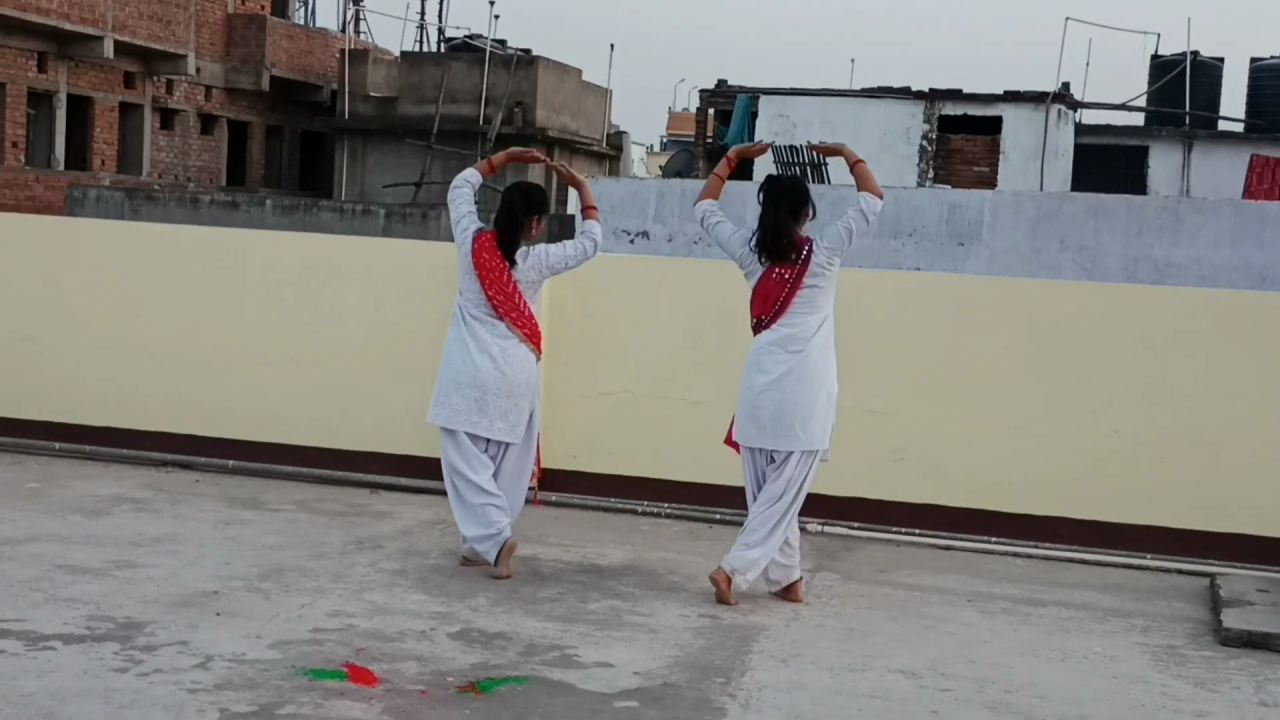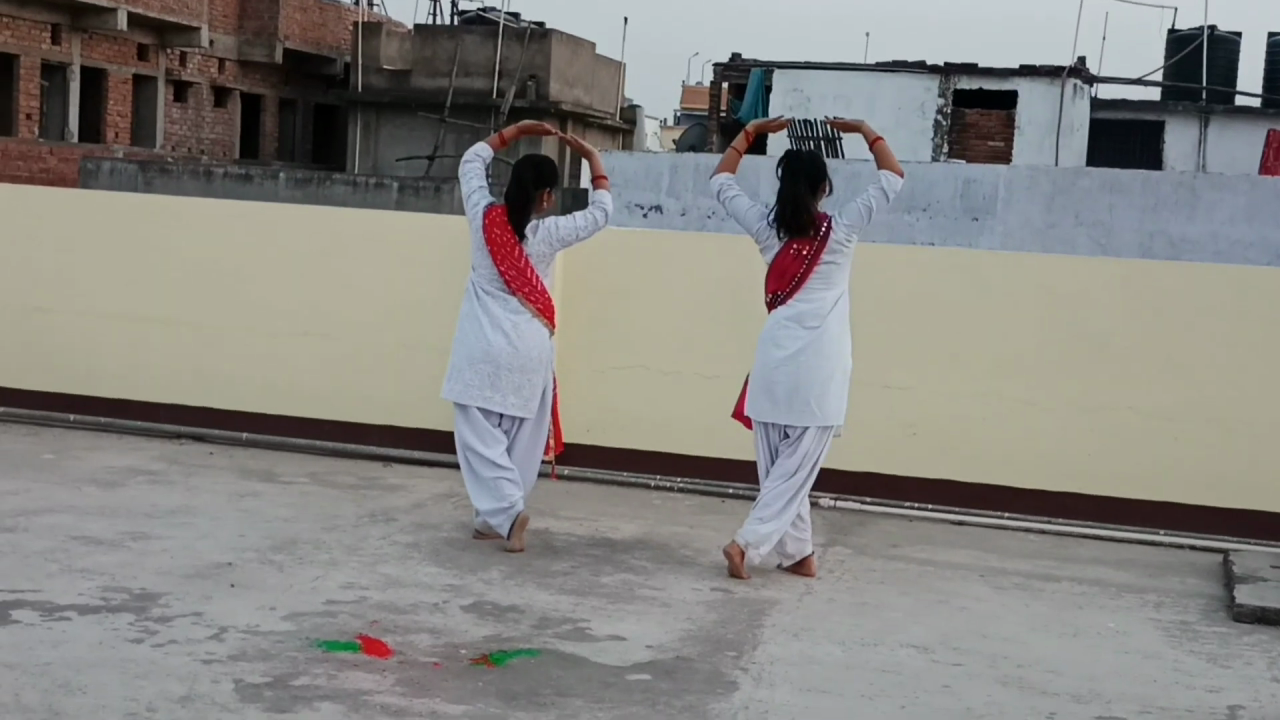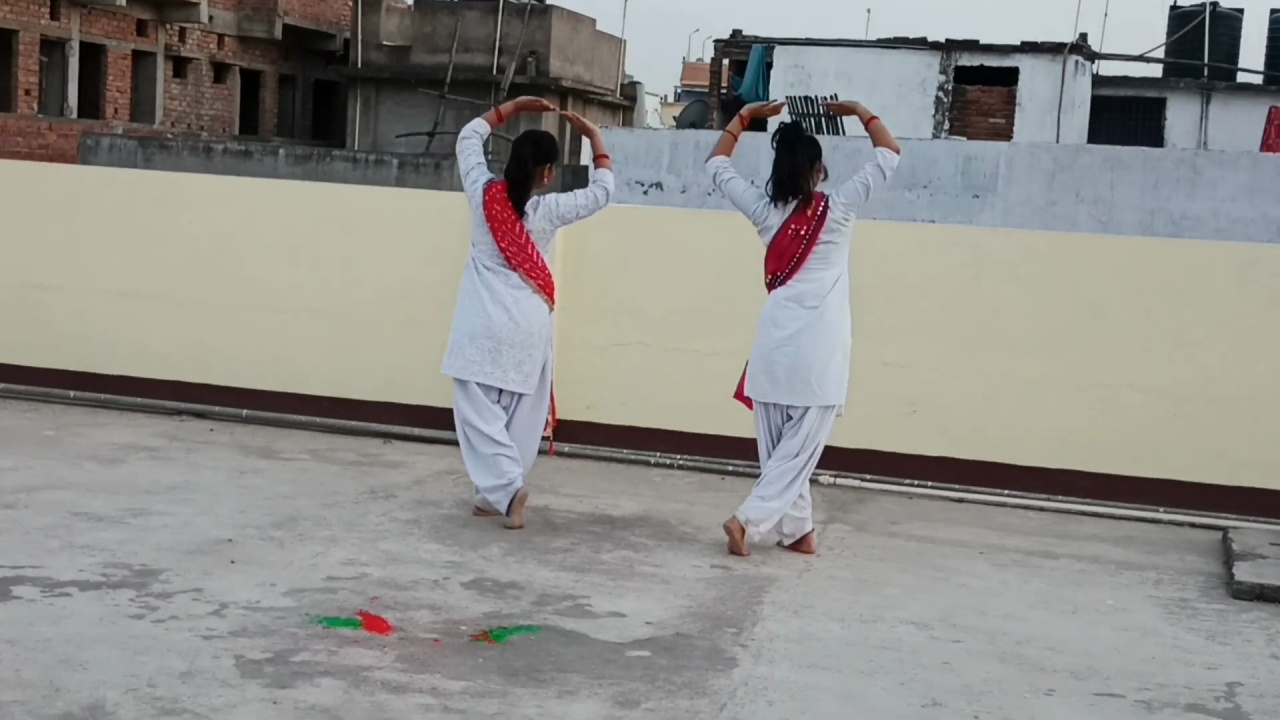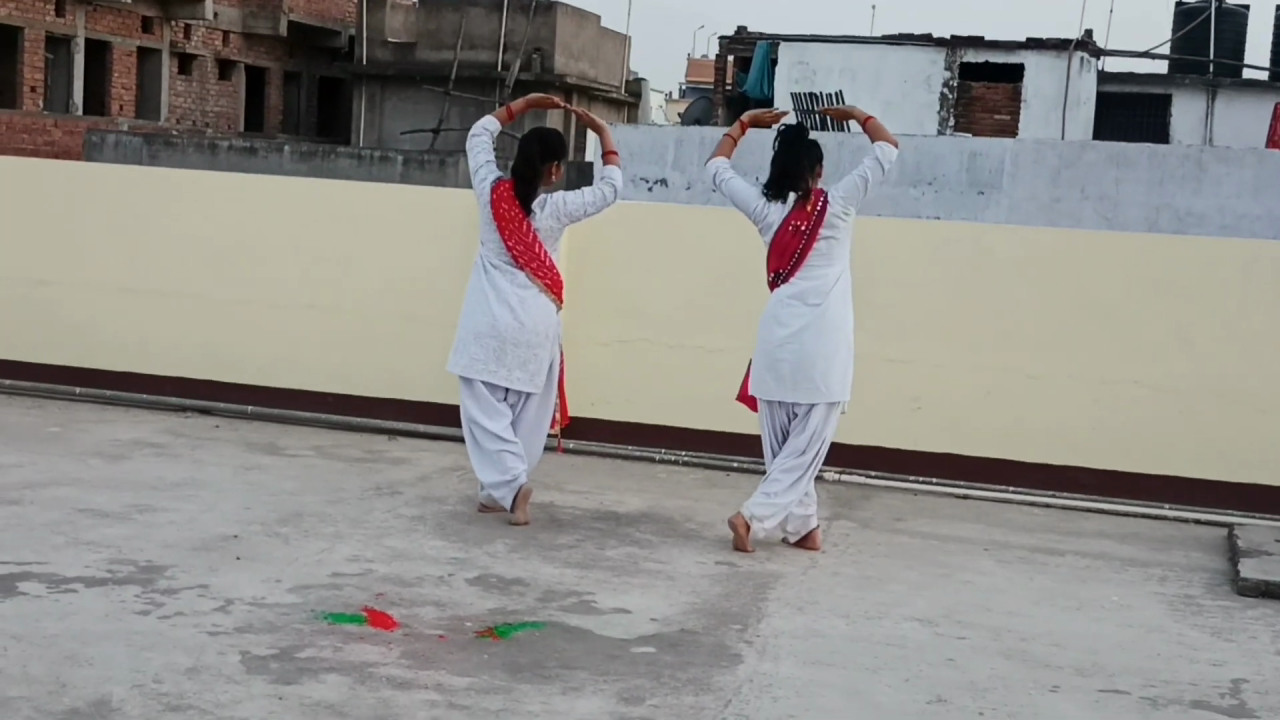
dt=0.7s
person 1, frame 1
left shoulder: (751, 254)
right shoulder: (824, 254)
left elbow: (705, 208)
right elbow: (872, 199)
left wrist: (732, 157)
right wrist: (847, 154)
left hip: (762, 385)
right hip: (805, 391)
left knee: (767, 490)
right knee: (785, 492)
left ankle: (786, 578)
right ankle: (735, 569)
person 1, frame 2
left shoulder: (766, 228)
right shoulder: (841, 231)
left elbow: (721, 181)
right elbow: (893, 178)
left wrist: (750, 131)
right wrist: (866, 131)
left hip: (775, 360)
right hip: (819, 367)
left knee: (778, 465)
right knee: (796, 467)
left ankle: (797, 552)
right ankle: (748, 542)
person 1, frame 3
left shoulder: (764, 210)
right shoulder: (838, 209)
left elbow: (717, 165)
right elbow: (889, 155)
left wrist: (744, 116)
right wrist: (860, 112)
left hip: (776, 341)
right hip: (820, 347)
left knee: (779, 447)
right knee: (800, 448)
left ankle: (797, 530)
right ankle: (750, 520)
person 1, frame 4
left shoulder: (765, 208)
right shoulder: (838, 205)
left elbow: (717, 166)
right elbow: (887, 148)
left wrist: (744, 122)
right wrist: (856, 114)
left hip: (779, 338)
right hip: (823, 344)
left knee: (782, 443)
right knee: (807, 444)
left ankle: (801, 526)
right ankle: (754, 516)
person 2, frame 1
left shoulder: (472, 243)
right shoulder: (537, 260)
left elbow: (461, 186)
right elbow: (589, 242)
left wrist: (505, 157)
right wrist: (582, 187)
left hip: (469, 374)
right hip: (515, 376)
left knee: (467, 460)
right knee: (506, 466)
left ankle: (492, 537)
right ankle: (481, 543)
person 2, frame 2
left shoulder: (484, 217)
right shoulder: (548, 233)
left elbow: (472, 161)
right elbow: (601, 212)
left wrist: (516, 131)
right wrist: (592, 157)
left hip: (483, 348)
right hip: (528, 351)
left knee: (480, 435)
right knee: (520, 441)
left ankle: (505, 512)
right ankle: (493, 517)
person 2, frame 3
left shoulder: (483, 194)
right shoulder: (548, 210)
left elbow: (468, 136)
right elbow: (601, 191)
left wrist: (513, 107)
right wrist: (593, 135)
left hip: (482, 324)
right hip: (528, 326)
left knee: (479, 410)
right knee: (519, 415)
left ankle: (504, 487)
right ankle: (493, 493)
person 2, frame 4
left shoulder: (491, 191)
right shoulder: (557, 208)
left elbow: (479, 134)
right elbow: (610, 187)
left wrist: (524, 104)
right wrist: (603, 132)
left hip: (489, 322)
right hip: (535, 325)
left knee: (485, 408)
right knee: (527, 414)
left ankle: (508, 484)
right ankle: (500, 489)
